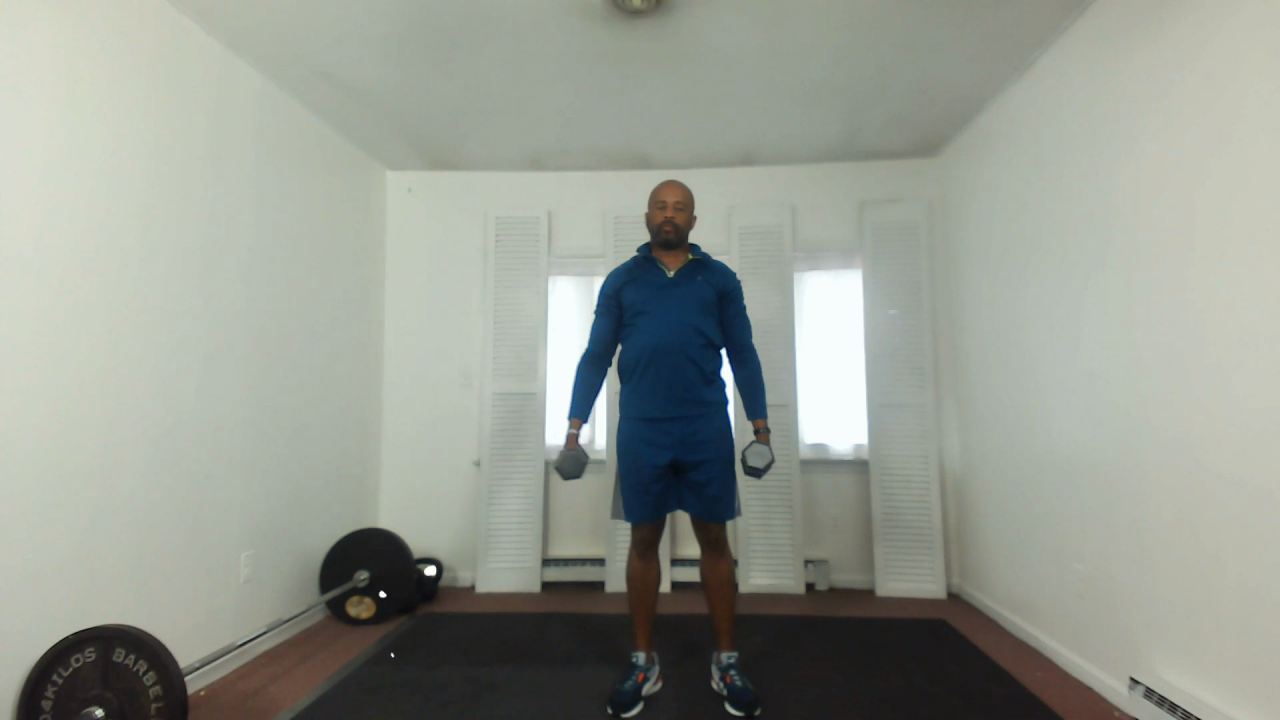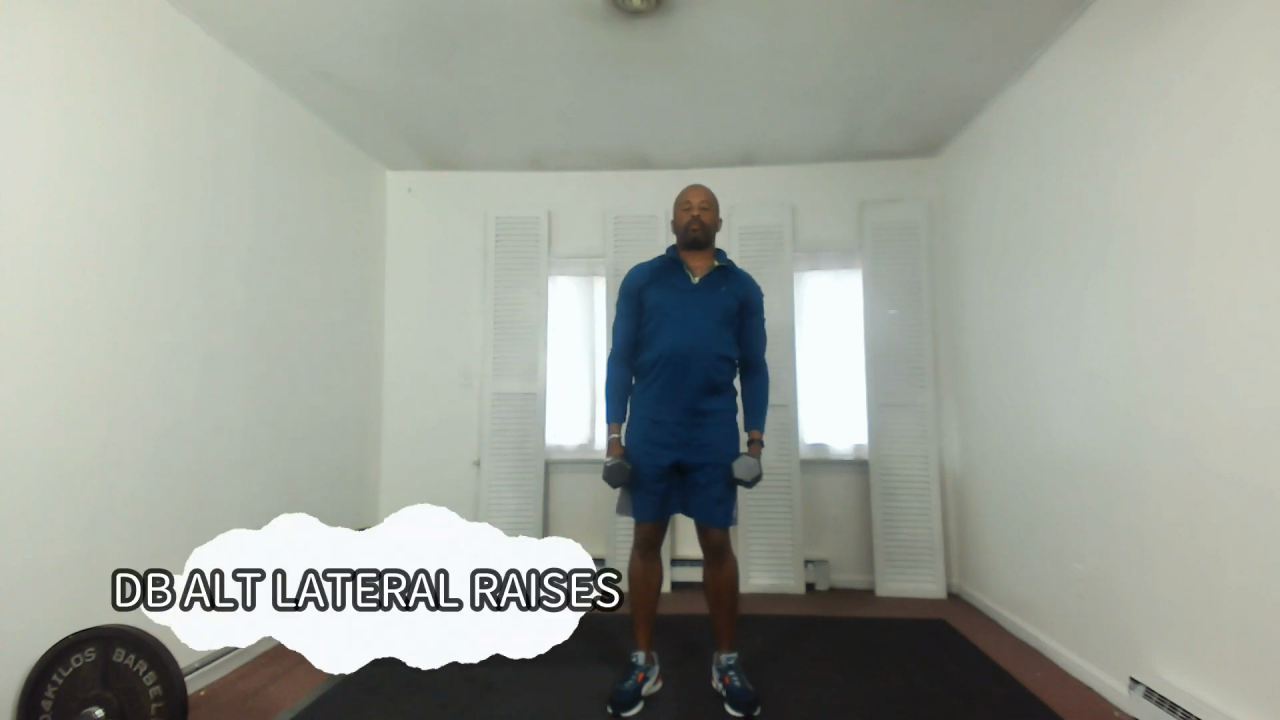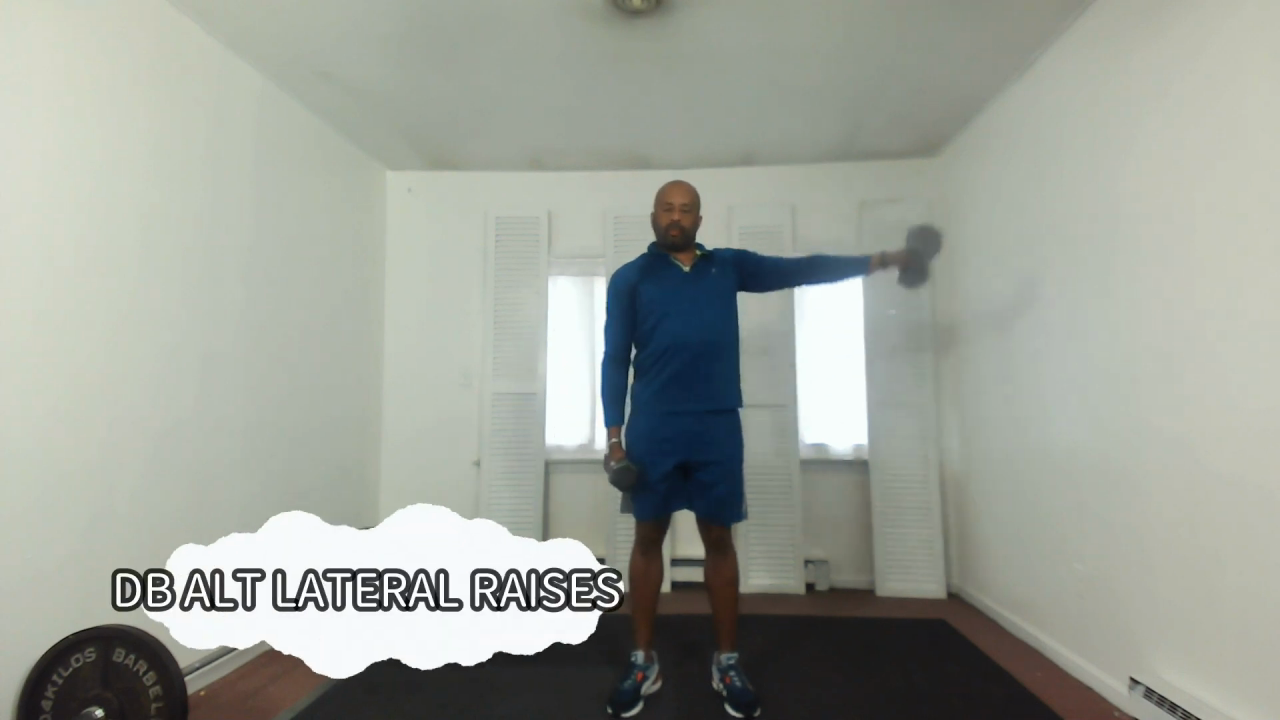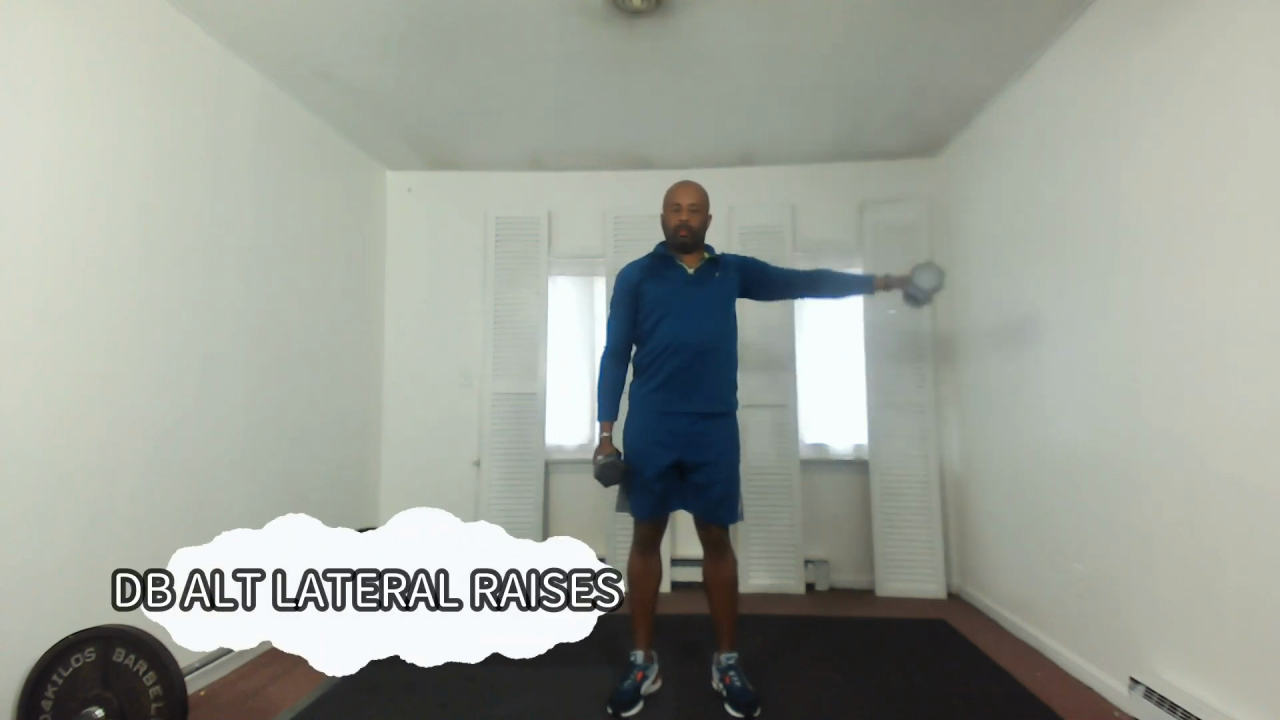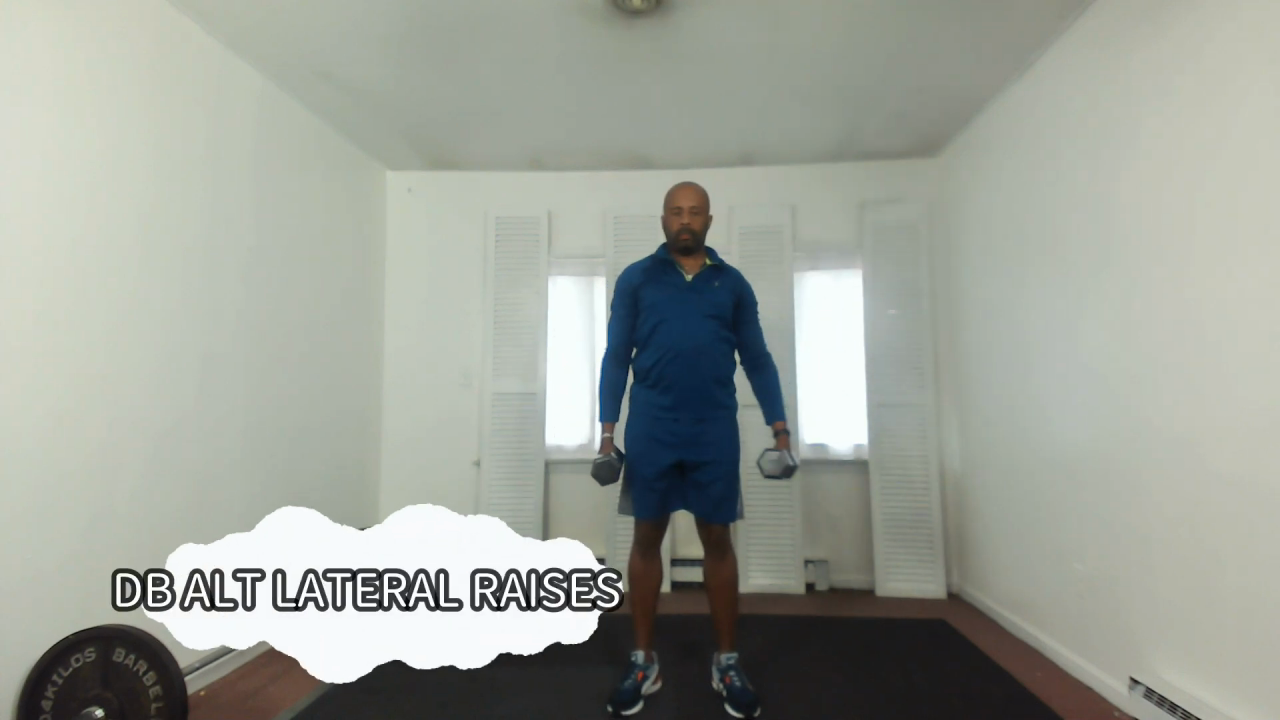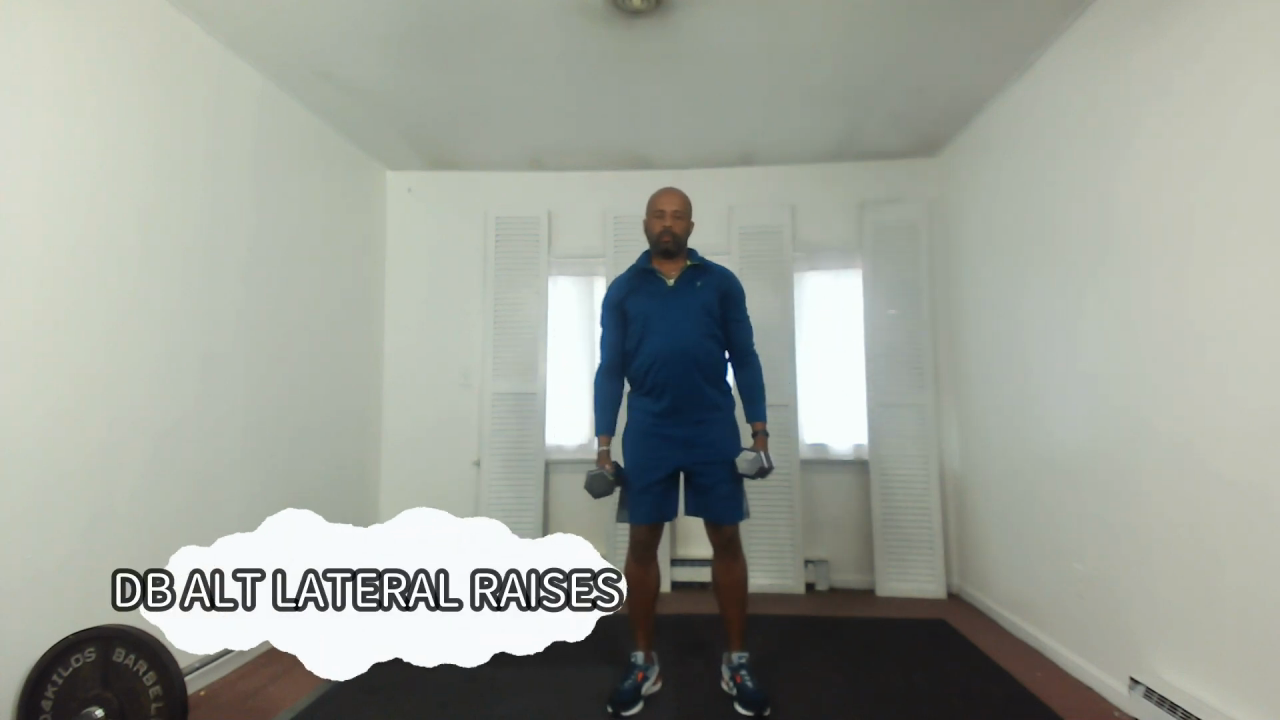
dt=0.7s
person 1, frame 1
left shoulder: (720, 278)
right shoulder: (622, 280)
left elbow: (743, 354)
right elbow: (597, 355)
left wrist: (760, 424)
right wrist: (574, 425)
left hip: (707, 429)
right hip: (642, 430)
left knee: (714, 540)
right knee: (644, 541)
left ankle: (726, 663)
right ankle: (643, 663)
person 1, frame 2
left shoulder: (742, 288)
right shoulder: (642, 280)
left elbow: (754, 366)
right elbow: (622, 358)
left wrist: (756, 435)
right wrist: (614, 430)
left hip: (713, 433)
right hip: (651, 431)
left knee: (717, 544)
right knee: (647, 540)
left ankle: (727, 663)
right ankle: (643, 663)
person 1, frame 3
left shoulder: (729, 266)
right shoulder: (629, 278)
left elbow: (798, 270)
right elbow: (615, 360)
left wrist: (876, 262)
right wrist: (614, 435)
left hip: (717, 426)
right hip: (652, 428)
left knee: (719, 540)
right knee: (648, 538)
left ankle: (727, 662)
right ankle: (642, 662)
person 1, frame 4
left shoulder: (733, 271)
right shoulder: (636, 276)
left elbow: (804, 282)
right elbow: (616, 354)
left wrist: (878, 283)
right wrist: (606, 429)
left hip: (715, 428)
right hip: (650, 428)
left knee: (717, 540)
right knee: (646, 538)
left ankle: (727, 663)
right ankle: (642, 662)
person 1, frame 5
left shoulder: (732, 283)
right shoulder: (636, 279)
left elbow: (756, 358)
right elbow: (616, 356)
left wrist: (779, 424)
right wrist: (607, 428)
left hip: (715, 431)
right hip: (650, 429)
left knee: (718, 540)
right knee: (647, 538)
left ankle: (727, 663)
right ankle: (643, 662)
person 1, frame 6
left shoulder: (721, 282)
right shoulder: (622, 290)
left elbow: (744, 358)
right elbow: (611, 368)
left wrist: (759, 428)
right wrist: (603, 440)
left hip: (713, 430)
right hip: (648, 432)
left knee: (725, 540)
right knee: (642, 542)
left ankle: (736, 663)
right ankle: (642, 662)
